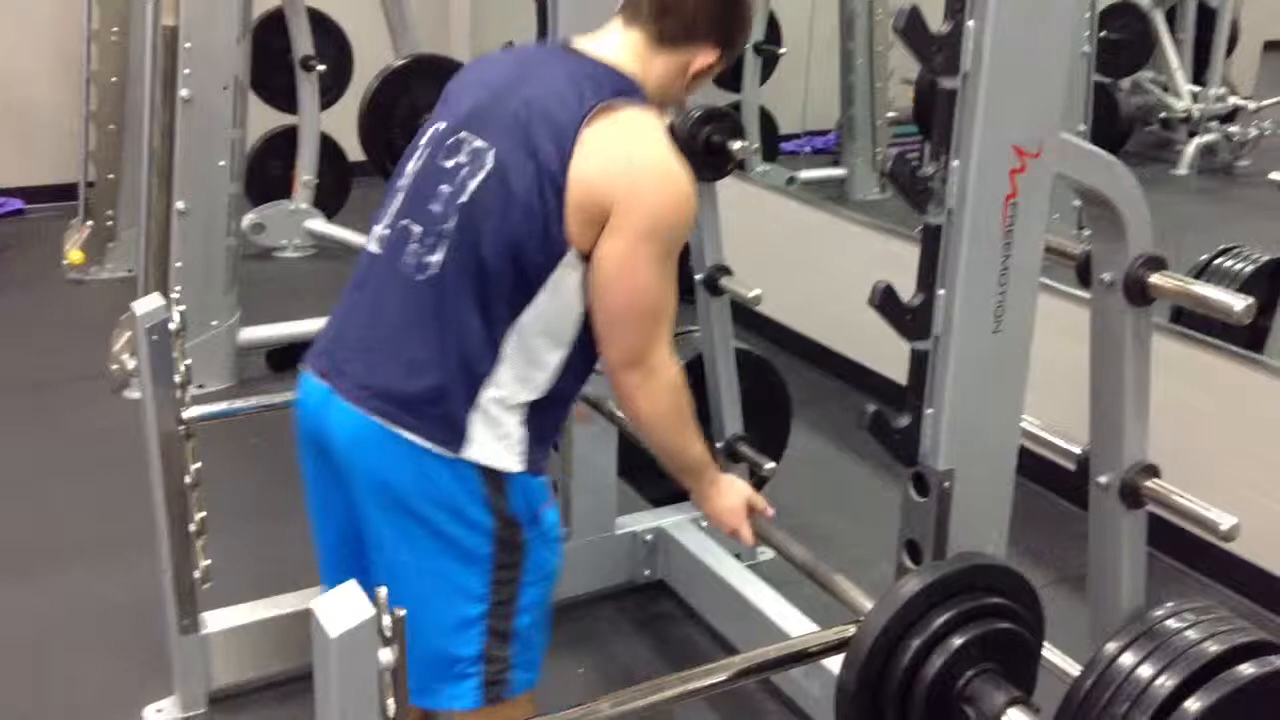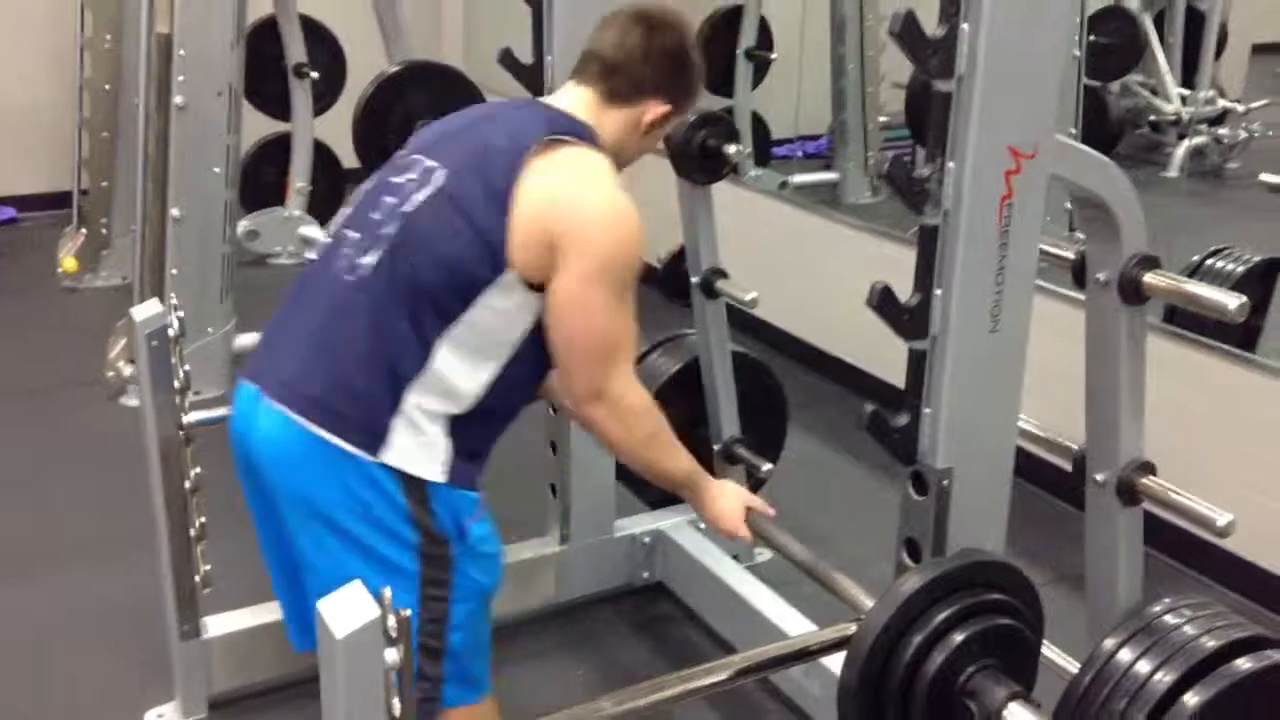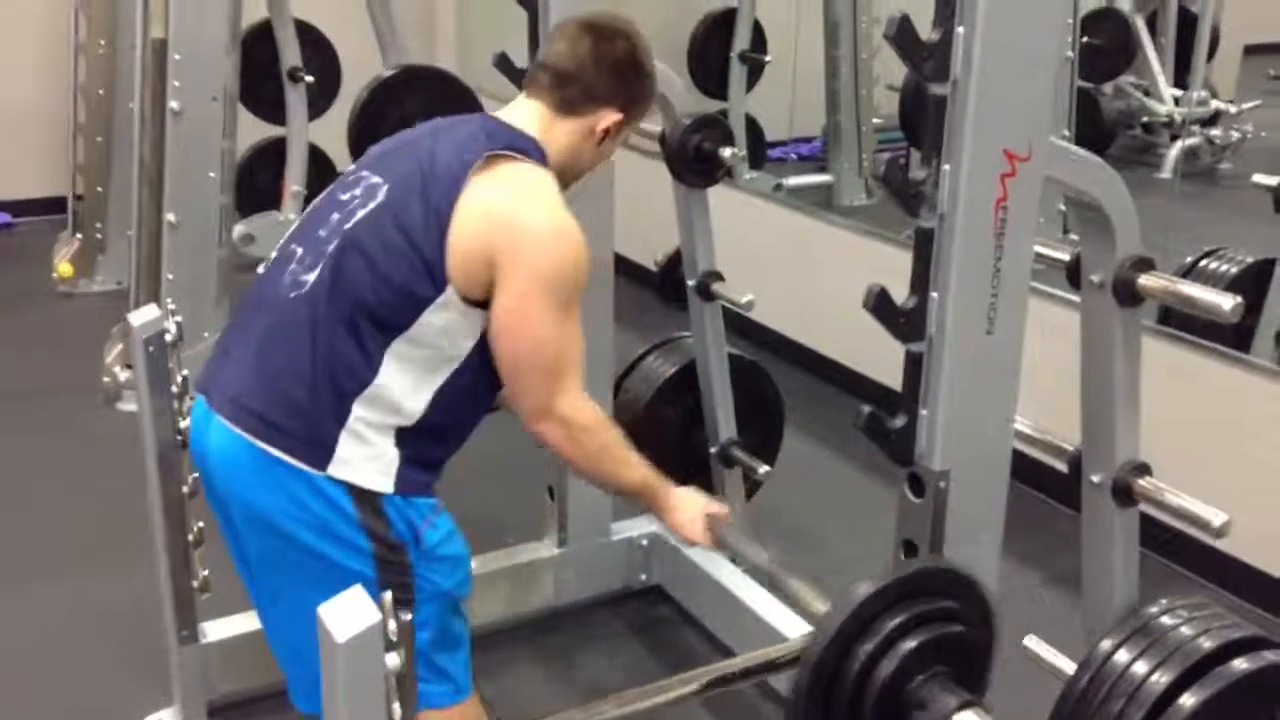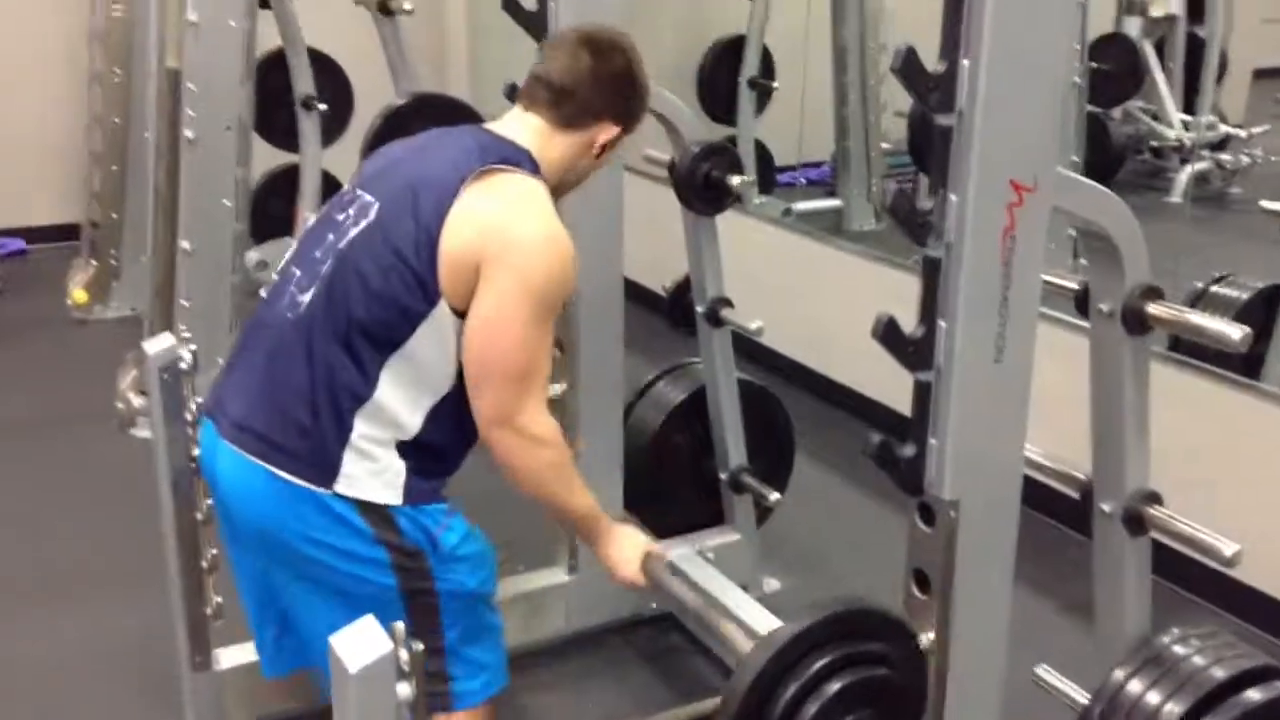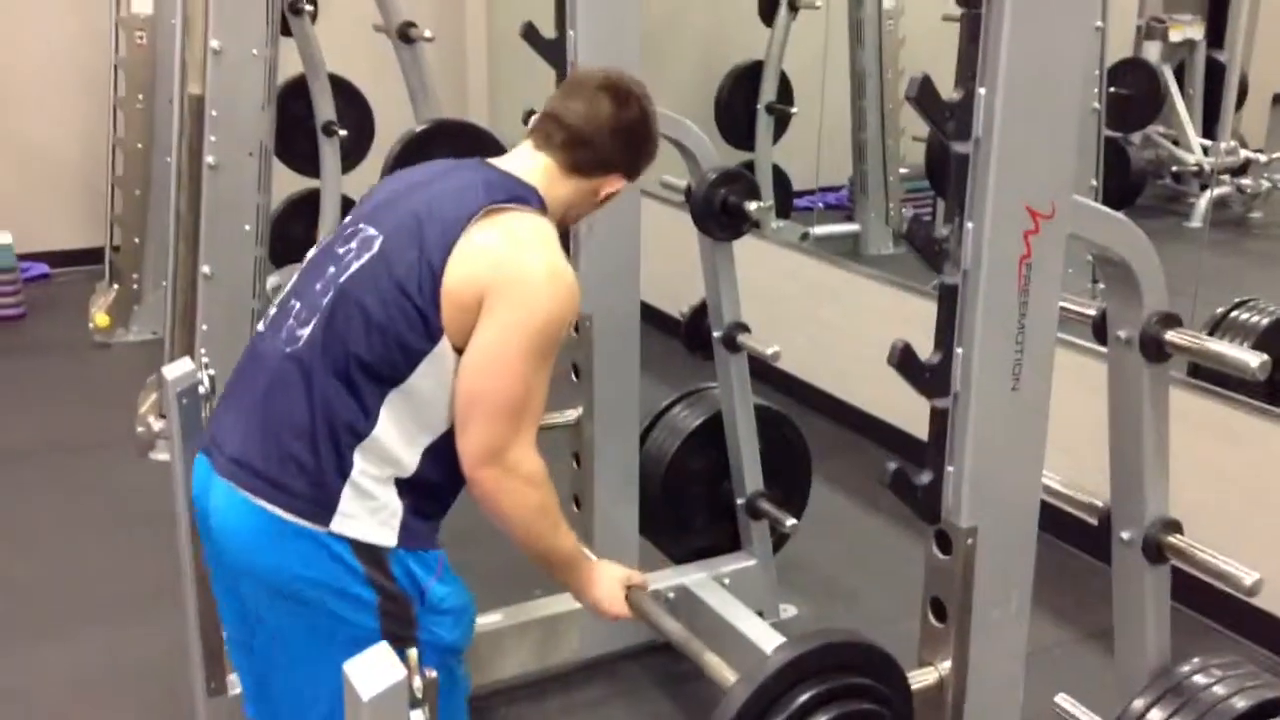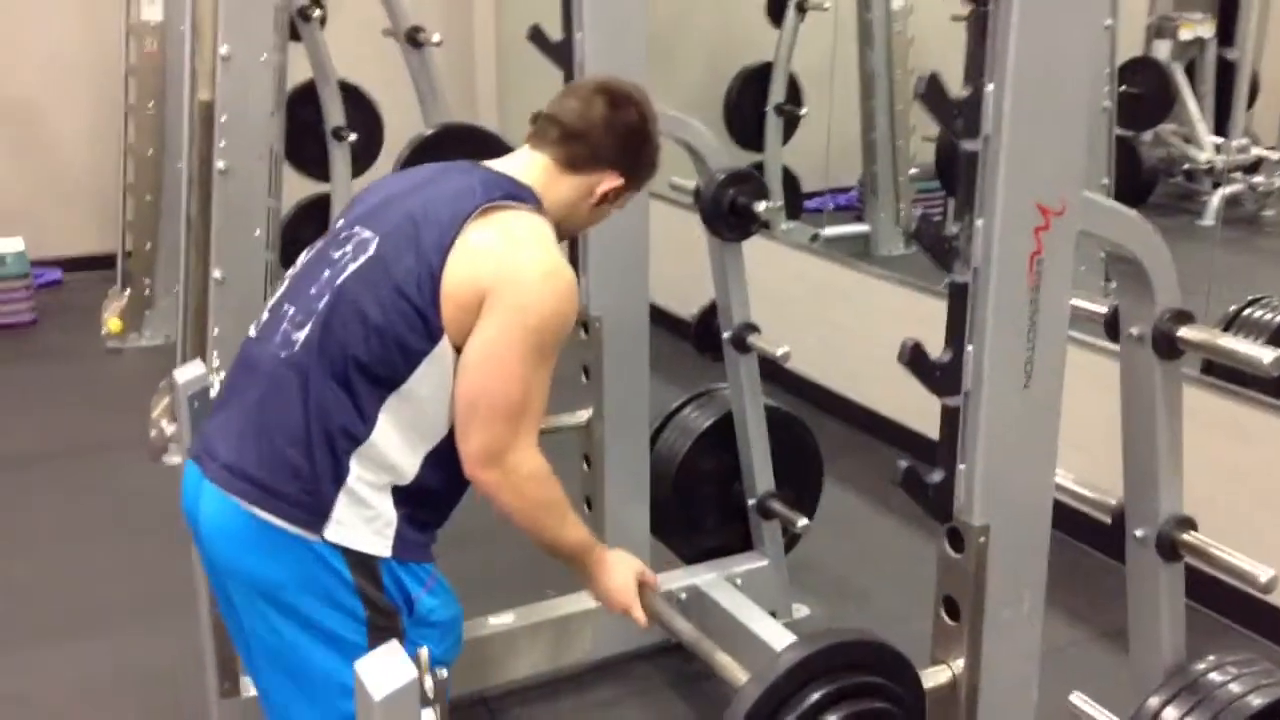
dt=0.3s
person 1, frame 1
left shoulder: (495, 71)
right shoulder: (644, 166)
right elbow: (638, 364)
right wrist: (707, 484)
left hip: (334, 391)
right hip: (443, 443)
left knee: (401, 649)
person 1, frame 2
left shoulder: (474, 128)
right shoulder: (593, 207)
right elbow: (602, 396)
left wrist: (555, 382)
right wrist: (703, 490)
left hip: (267, 407)
right hip: (362, 450)
person 1, frame 3
left shoulder: (432, 141)
right shoulder: (534, 221)
right elbow: (552, 412)
left wrist: (510, 385)
right wrist: (664, 498)
left hip: (227, 420)
right hip: (317, 463)
person 1, frame 4
left shoulder: (425, 150)
right shoulder: (526, 228)
right elbow: (508, 421)
right wrist: (603, 535)
left hip: (236, 442)
right hip: (328, 484)
person 1, frame 5
left shoulder: (423, 181)
right shoulder: (530, 266)
right elbow: (494, 460)
right wrist: (583, 573)
left hip: (230, 478)
right hip: (320, 522)
person 1, frame 6
left shoulder: (421, 185)
right shoulder: (530, 265)
right elbow: (496, 459)
right wrist: (596, 562)
left hip: (219, 484)
right hip: (312, 528)
